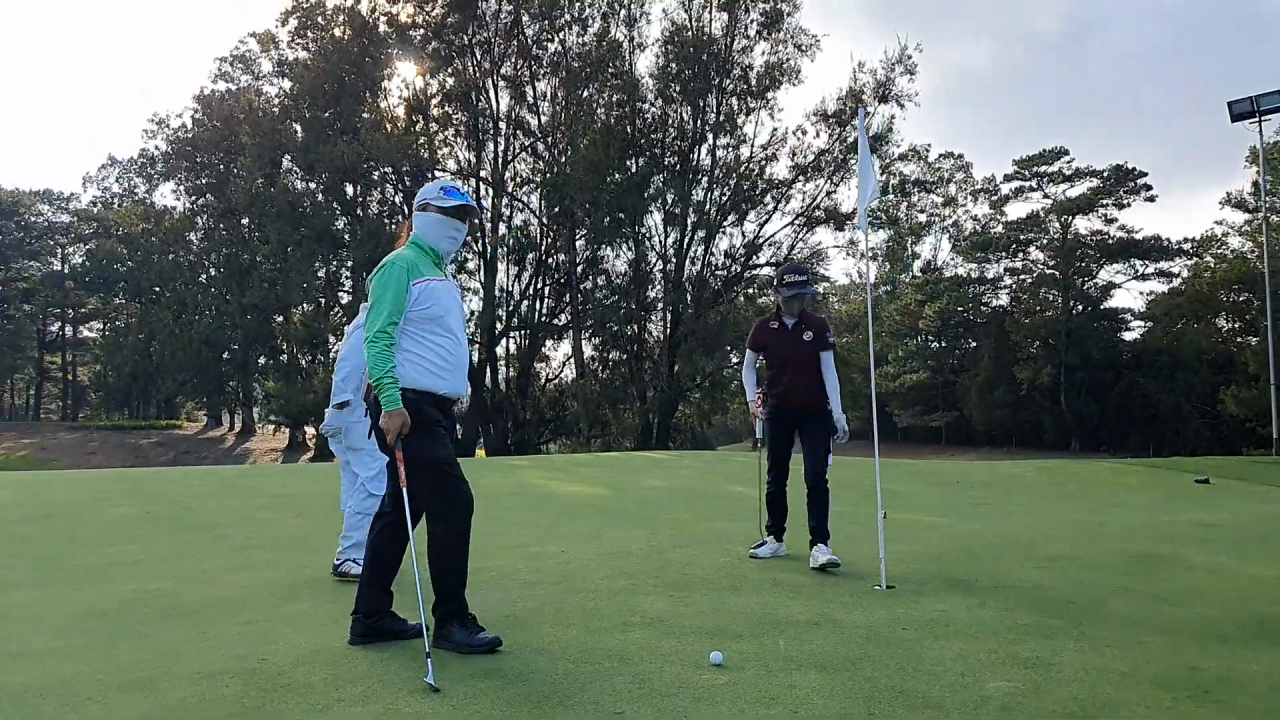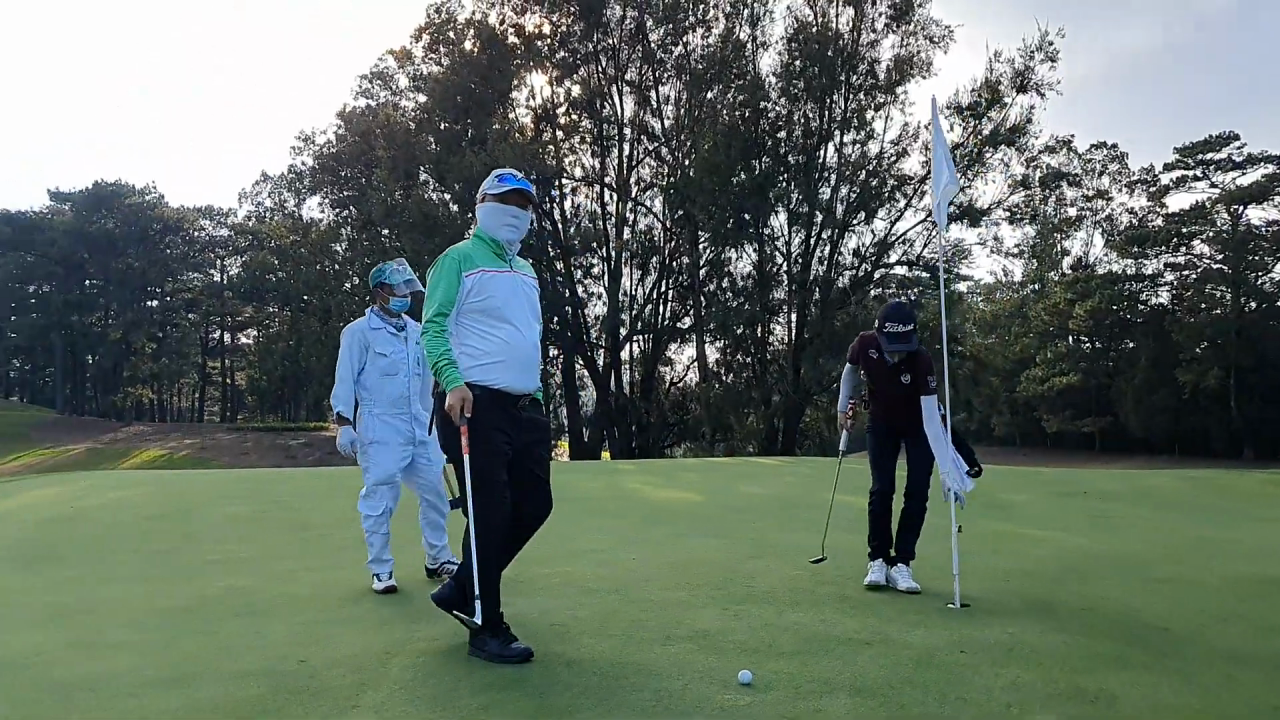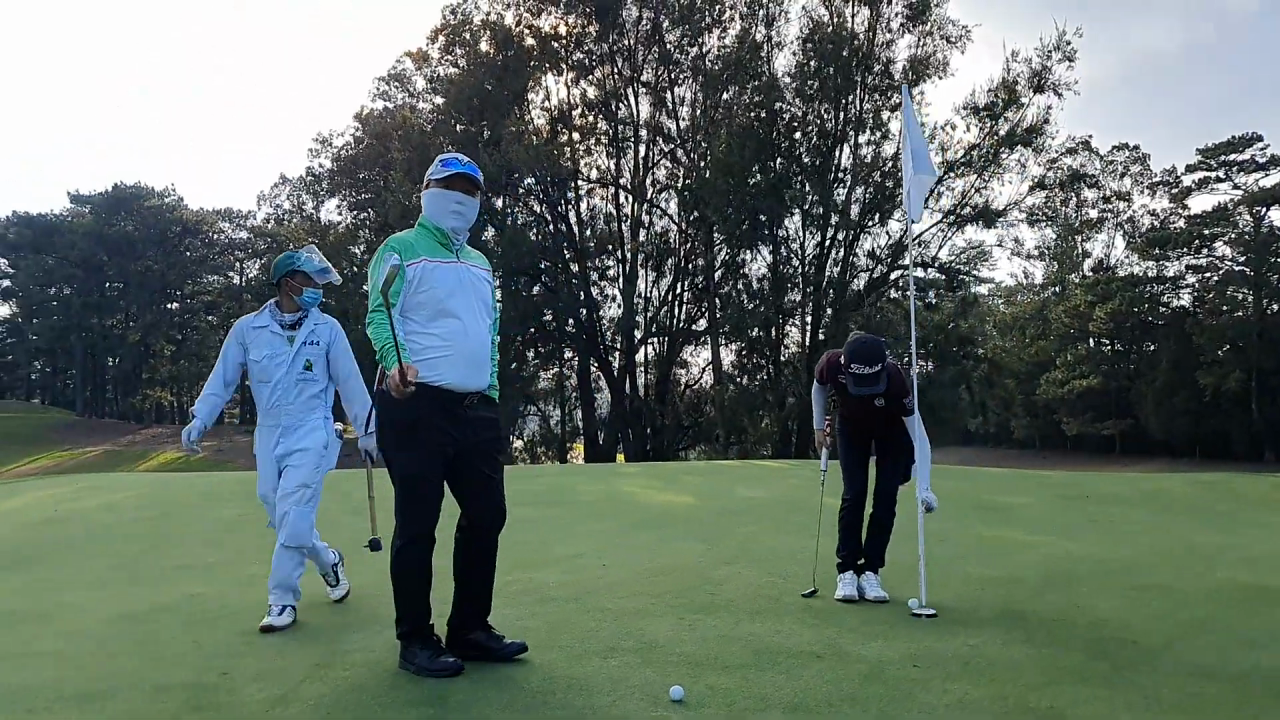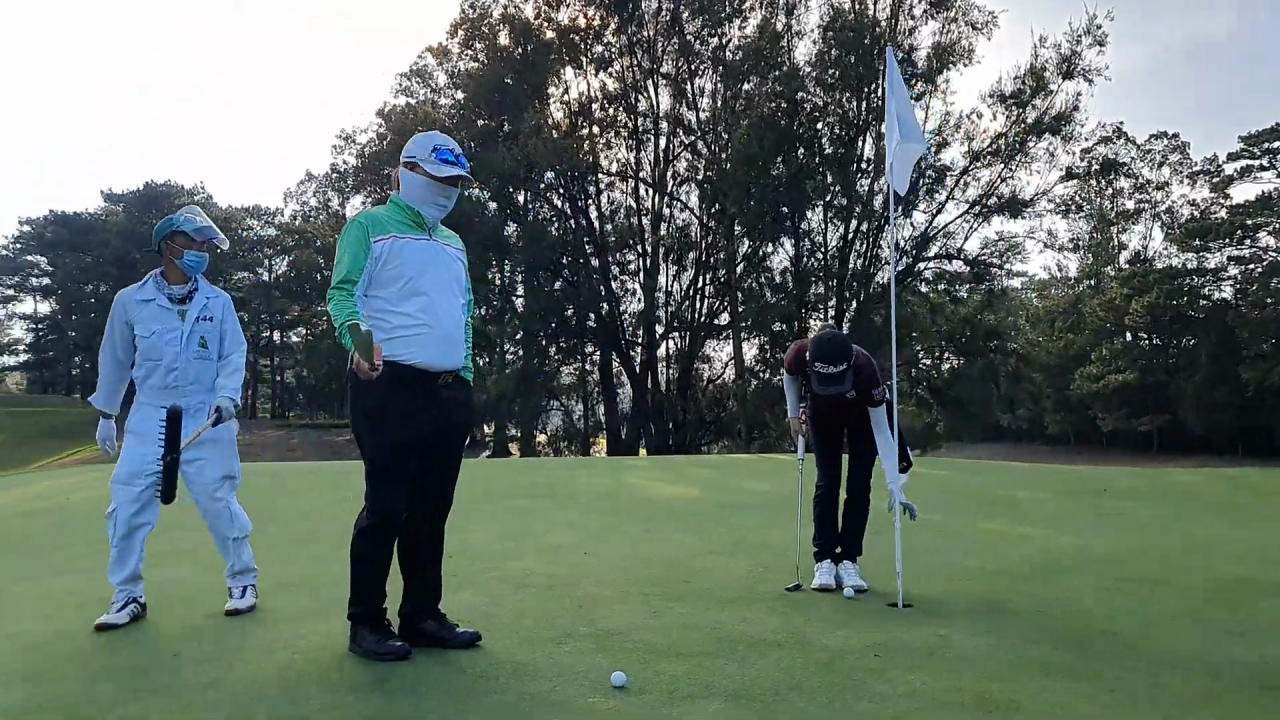
dt=0.5s
person 1, frame 1
left shoulder: (444, 275)
right shoulder: (401, 266)
right elbow: (379, 337)
left wrist: (452, 404)
right wrist: (391, 403)
left hip: (435, 409)
right hip: (410, 409)
left knee: (401, 510)
right knee: (453, 504)
left ankle: (371, 616)
right ankle: (452, 620)
person 1, frame 2
left shoulder: (526, 271)
right shoulder: (459, 259)
right elbow: (434, 327)
left wrist: (537, 398)
right wrist: (453, 382)
left hip: (524, 407)
right hip: (476, 405)
left knee: (533, 506)
right knee: (490, 515)
left ankle: (462, 592)
right ankle: (486, 626)
person 1, frame 3
left shoulder: (480, 263)
right shoulder: (401, 250)
right elbow: (379, 315)
left wrist: (491, 395)
right wrist: (394, 359)
left hip: (476, 409)
right hip: (417, 406)
left knee: (486, 517)
right knee: (417, 525)
left ankle: (469, 629)
right ankle: (415, 639)
person 1, frame 4
left shoulder: (454, 243)
right shoulder: (370, 225)
right elbow: (342, 293)
left wrist: (466, 376)
right wrist: (357, 337)
left hip: (450, 389)
right hip: (390, 385)
left knee: (432, 507)
right knee: (386, 505)
left ankle: (421, 615)
right ankle: (366, 622)
person 2, frame 1
left shoulder: (360, 328)
right shoulder: (368, 329)
right elbow: (348, 371)
right wrist: (340, 409)
left hip: (346, 417)
right hip: (356, 416)
left knee: (354, 488)
right knee: (373, 481)
left ankle: (357, 554)
right ankle: (348, 555)
person 2, frame 2
left shoulder: (415, 330)
right shoulder: (359, 330)
right elbow: (345, 380)
left wrist: (426, 417)
right wrist: (344, 423)
left hip: (417, 424)
right hip: (379, 426)
left knee: (433, 490)
right knee: (379, 497)
left ankle: (438, 559)
right ankle: (380, 570)
person 2, frame 3
left shoulder: (328, 329)
right shoulder: (247, 328)
left elbow: (348, 379)
right elbow: (223, 377)
left wrist: (364, 429)
right wrist: (200, 420)
left hip: (310, 433)
right hip: (268, 434)
left knee: (294, 514)
right knee: (282, 517)
left ankle: (283, 601)
right ankle: (328, 561)
person 2, frame 4
left shoulder: (218, 302)
right shoulder: (130, 301)
left elbow: (233, 355)
right elbow: (115, 360)
left wrist: (227, 396)
right wrist: (106, 415)
left hip: (207, 418)
right hip: (149, 419)
left knee: (219, 501)
right knee: (127, 505)
left ankle: (243, 581)
right ankle: (128, 596)
person 3, frame 1
left shoulder: (818, 326)
right shoulder: (763, 327)
left elbow: (829, 370)
right elbow: (749, 366)
left wrist: (837, 411)
right wrist: (752, 398)
left hip: (814, 412)
right hip: (778, 412)
left knee: (816, 478)
right knee: (775, 478)
left ankle: (820, 546)
right ankle: (775, 539)
person 3, frame 2
left shoulder: (921, 360)
right shoulder: (864, 344)
left elbow: (931, 417)
right elbow: (850, 372)
left wrist: (946, 470)
right wrist: (842, 407)
left hip: (918, 426)
right hip: (880, 422)
left knee: (917, 492)
right knee: (881, 488)
left ankle: (900, 564)
right ankle: (878, 559)
person 3, frame 3
left shoulder: (894, 378)
right shoulder: (831, 363)
right elbow: (819, 388)
right wrist: (819, 426)
left hip: (892, 431)
right hip: (851, 428)
left knee: (886, 498)
right knee: (854, 494)
left ankle: (870, 572)
right ankle: (847, 571)
person 3, frame 4
left shoulder: (864, 369)
right shoulder: (800, 354)
left elbow: (882, 431)
left wrist: (893, 483)
right wrist: (793, 414)
left hip: (864, 416)
right hip: (823, 413)
left knee: (859, 484)
right knee: (827, 481)
left ankle: (848, 561)
right ankle: (824, 560)
